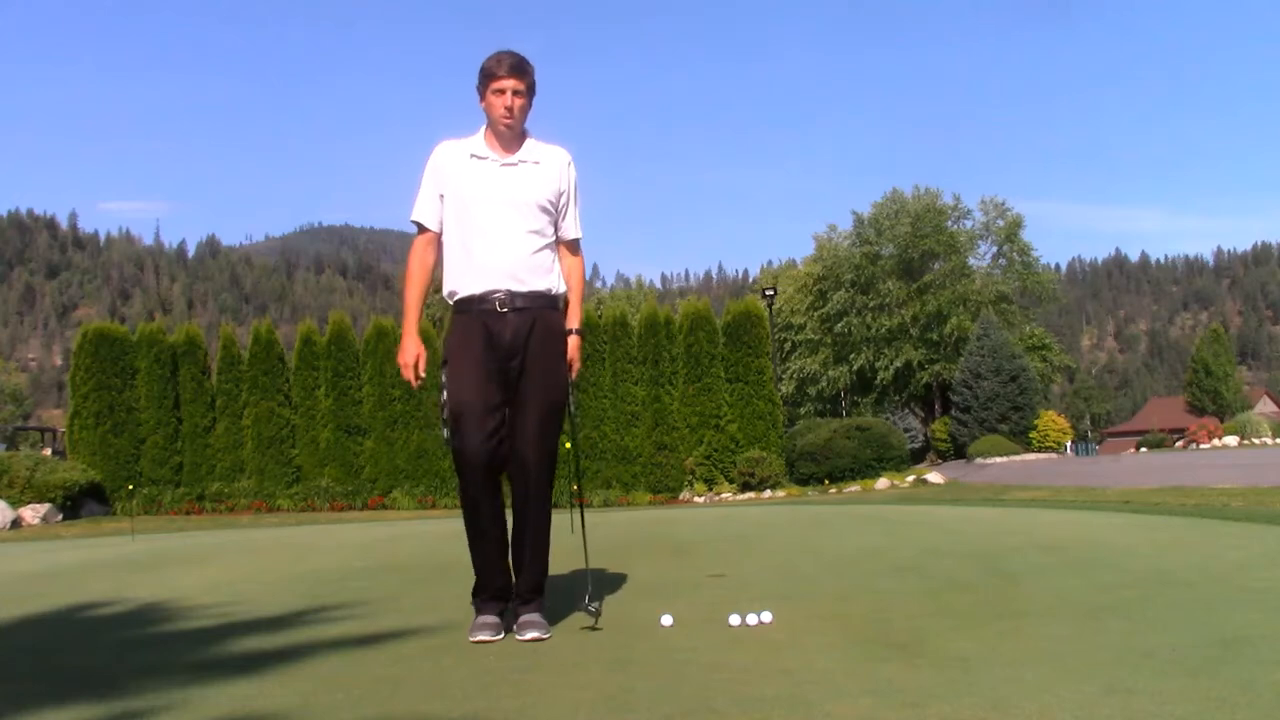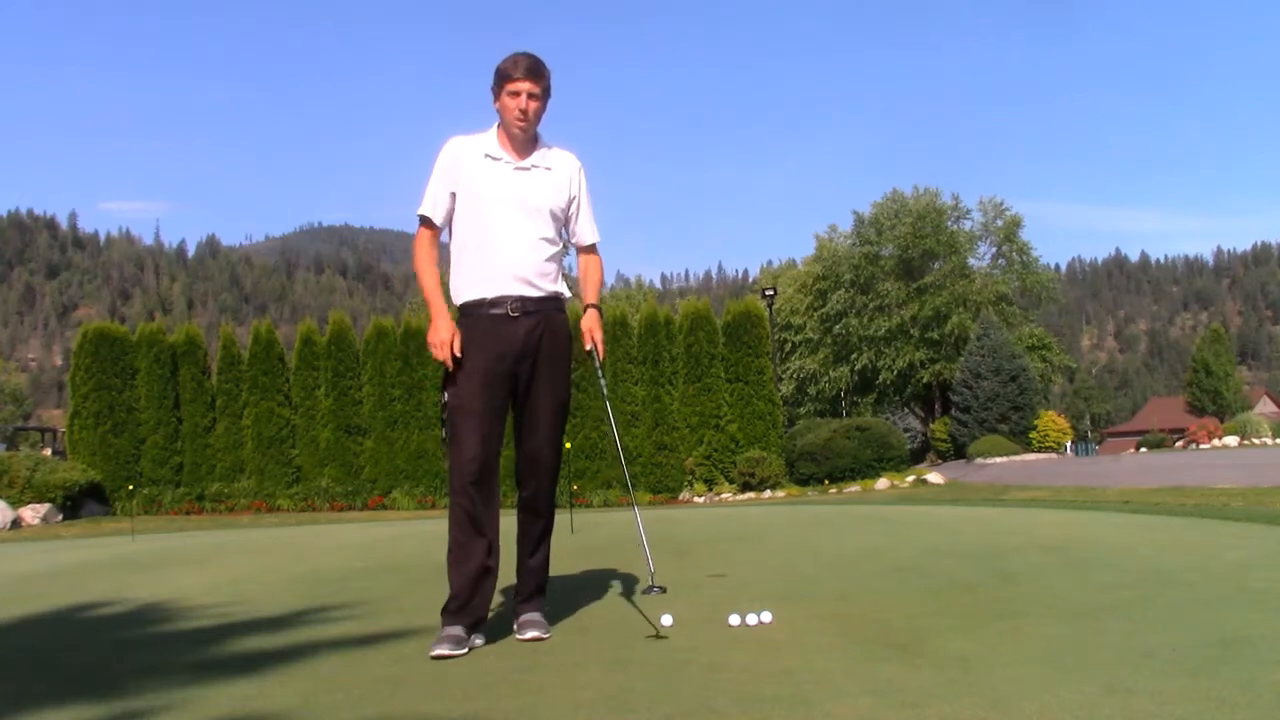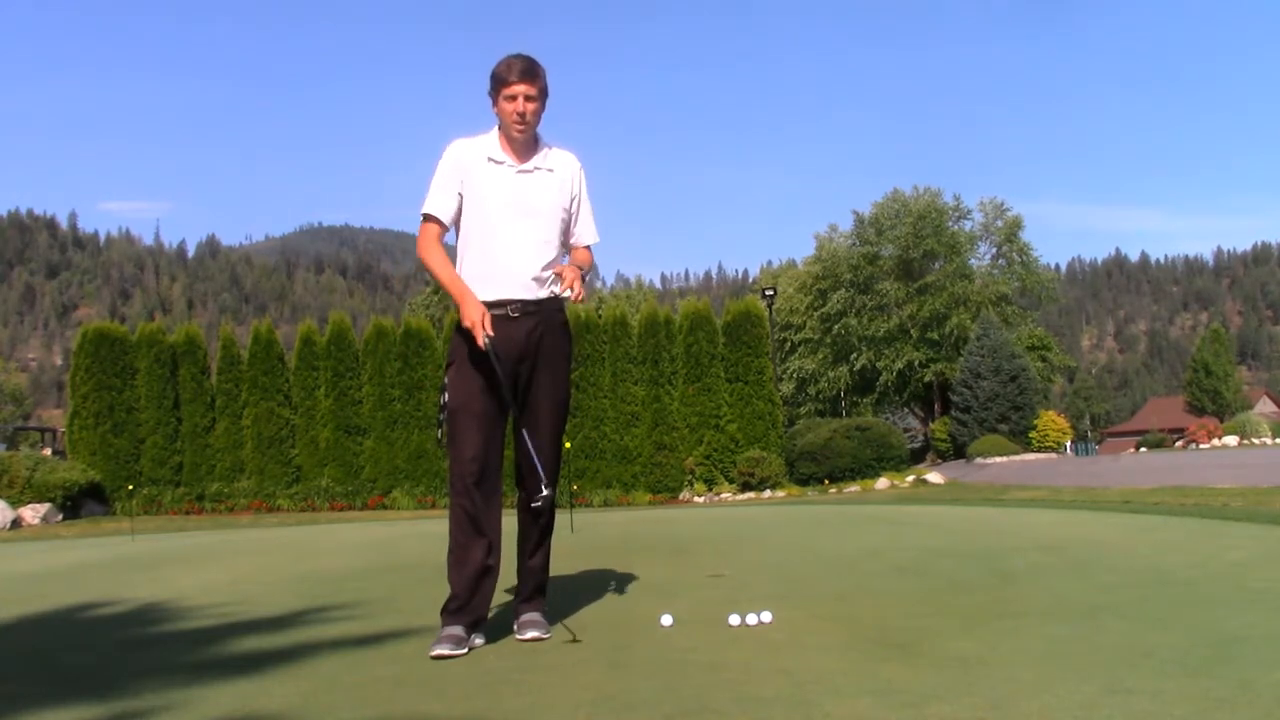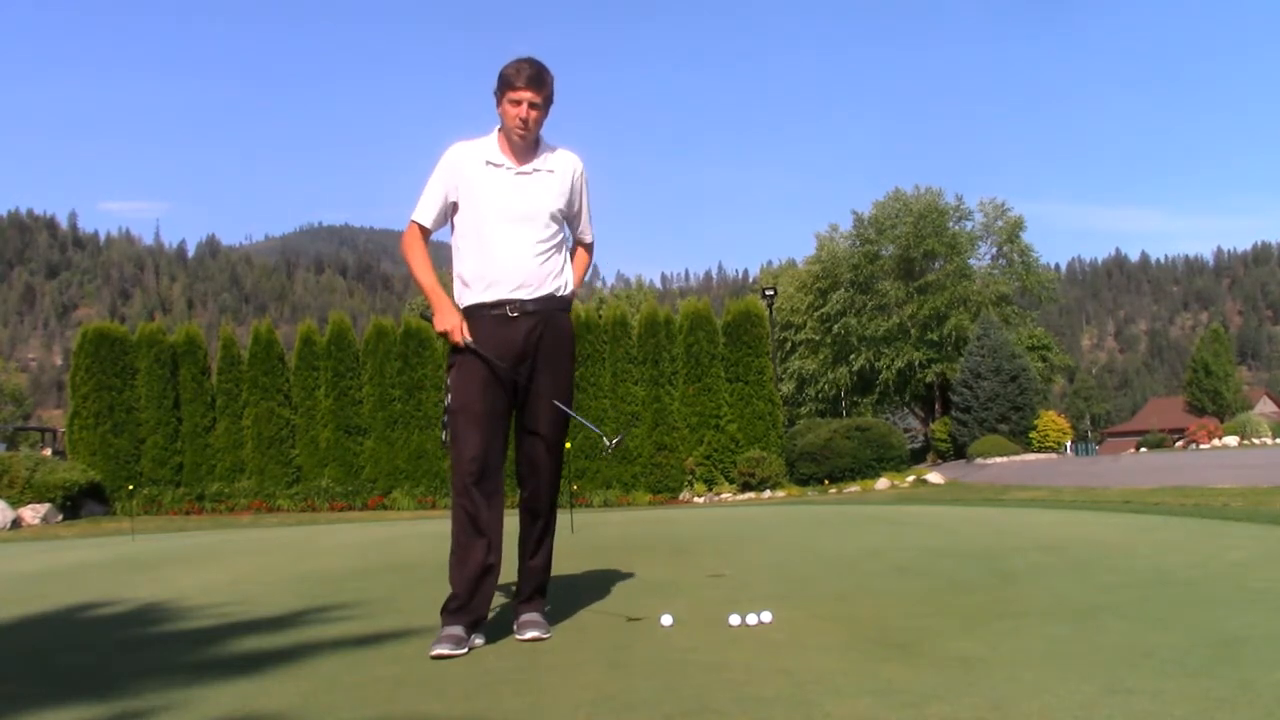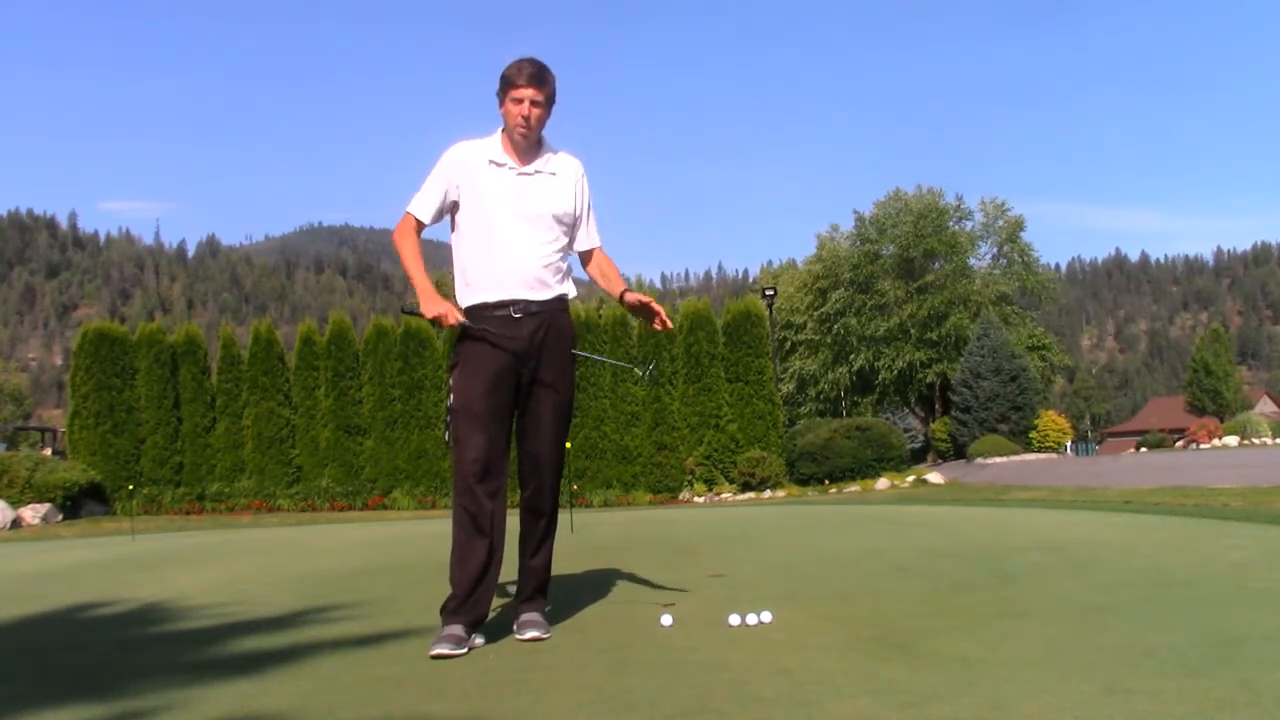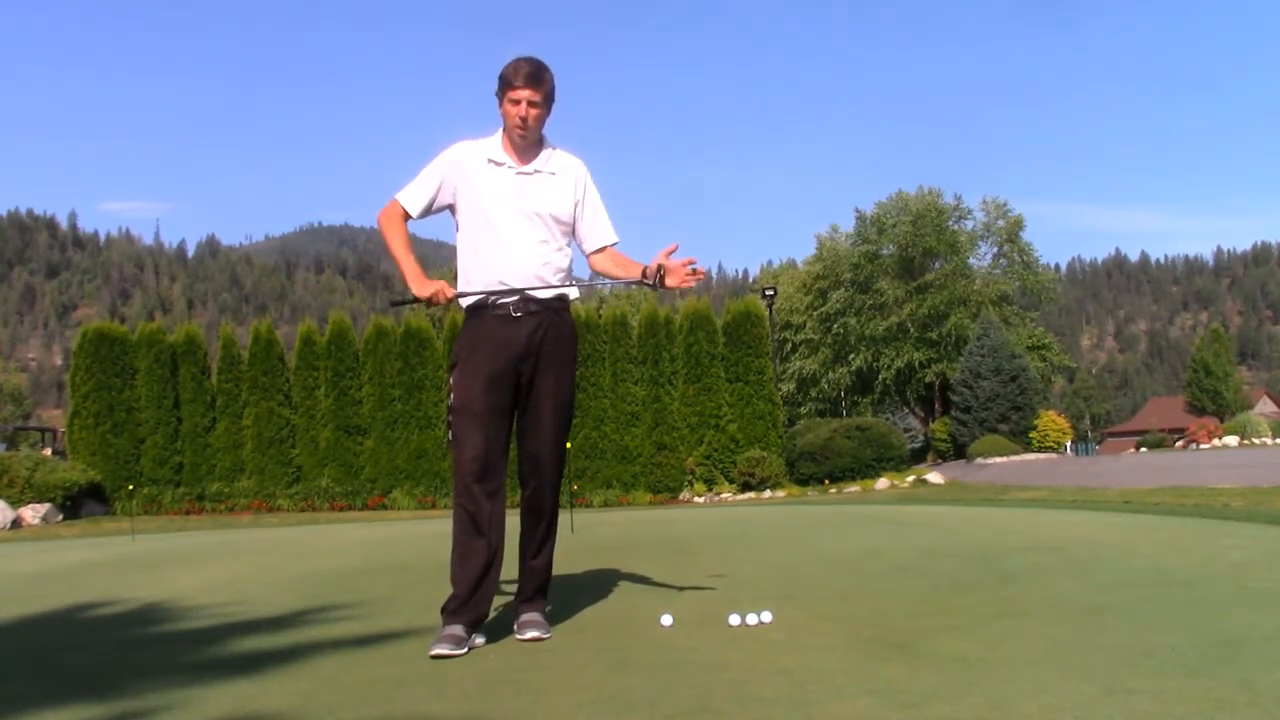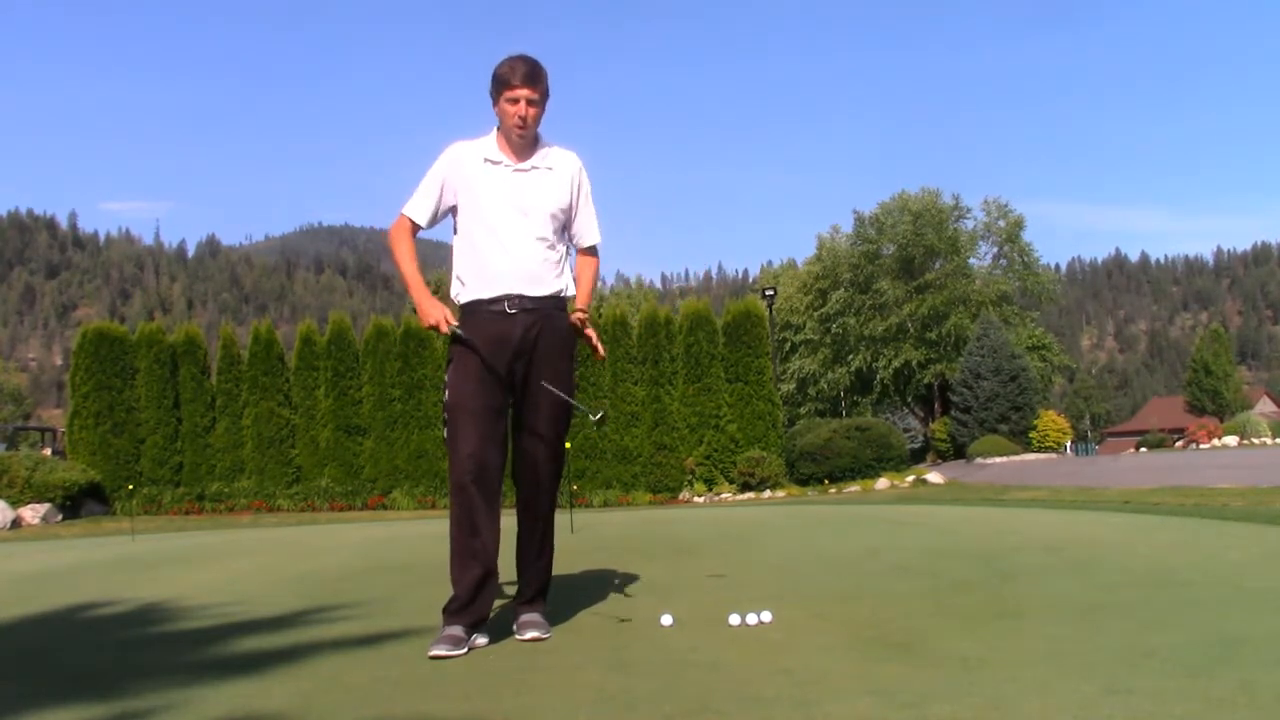
dt=0.7s
person 1, frame 1
left shoulder: (558, 163)
right shoulder: (448, 158)
left elbow: (570, 252)
right elbow: (425, 244)
left wrist: (573, 330)
right wrist: (409, 330)
left hip: (540, 321)
right hip: (473, 321)
left knee: (533, 463)
right knee: (475, 455)
left ankle: (529, 600)
right ankle: (490, 598)
person 1, frame 2
left shoulder: (566, 167)
right shoulder: (459, 154)
left elbow: (587, 250)
right elbow: (426, 237)
left wrist: (591, 308)
right wrist: (438, 313)
left hip: (546, 323)
right hip: (479, 323)
left knee: (540, 465)
right knee: (472, 465)
left ankle: (531, 602)
right ankle: (464, 615)
person 1, frame 3
left shoulder: (567, 166)
right shoulder: (462, 156)
left elbow: (583, 247)
right elbow: (428, 239)
left wrist: (575, 270)
right wrist: (465, 298)
left hip: (545, 325)
right hip: (479, 324)
left knee: (540, 466)
right knee: (472, 465)
left ankle: (531, 602)
right ankle: (463, 614)
person 1, frame 4
left shoulder: (569, 168)
right shoulder: (461, 159)
left elbow: (583, 242)
right elbow: (414, 235)
left wrist: (565, 296)
right wrist: (441, 303)
left hip: (547, 324)
right hip: (479, 324)
left knee: (542, 467)
right knee: (475, 466)
left ankle: (531, 603)
right ankle: (463, 615)
person 1, frame 5
left shoulder: (570, 171)
right shoulder: (463, 159)
left elbow: (590, 252)
right elbow: (406, 227)
left wrist: (627, 296)
right wrist: (427, 292)
left hip: (550, 326)
right hip: (482, 326)
left knee: (543, 468)
right knee: (477, 468)
left ankle: (531, 602)
right ankle: (463, 614)
person 1, frame 6
left shoulder: (572, 171)
right shoulder: (463, 160)
left elbow: (600, 252)
right elbow: (392, 214)
left wrist: (649, 272)
right wrist: (416, 278)
left hip: (550, 325)
right hip: (487, 324)
left knee: (543, 468)
right knee: (476, 465)
left ankle: (532, 603)
right ankle: (465, 614)
person 1, frame 7
left shoulder: (569, 167)
right shoulder: (459, 160)
left elbow: (587, 249)
right elbow: (402, 228)
left wrist: (581, 310)
right wrist: (424, 298)
left hip: (546, 324)
right hip: (478, 324)
left knee: (540, 468)
right knee: (472, 464)
left ankle: (532, 602)
right ankle: (467, 614)
